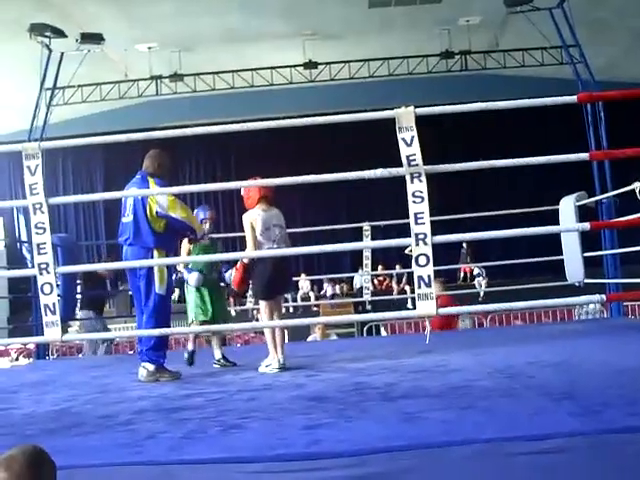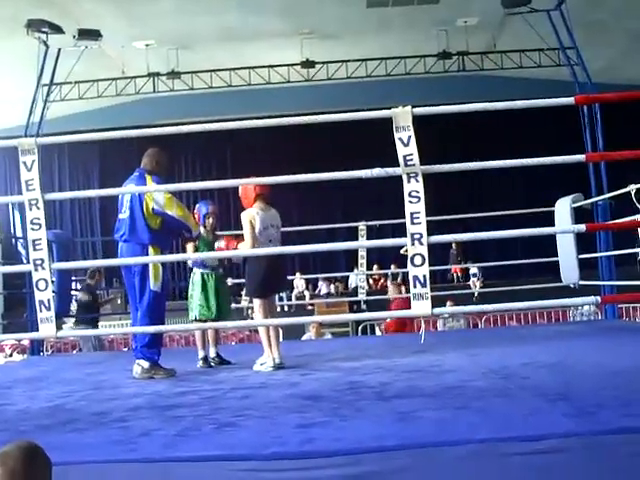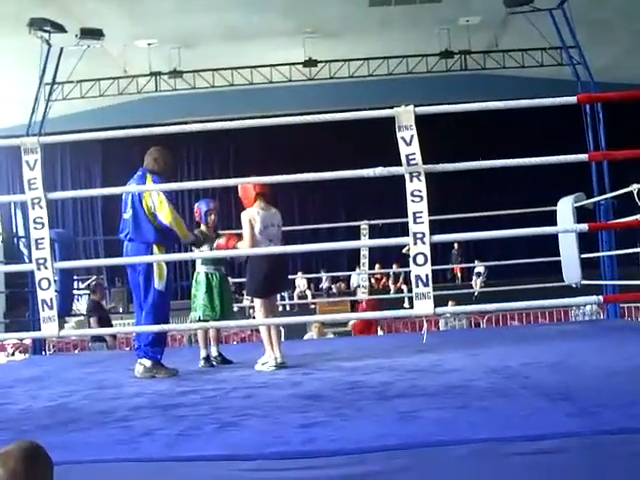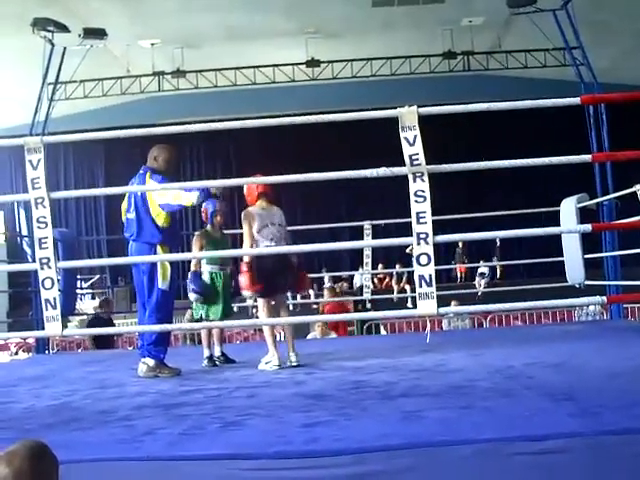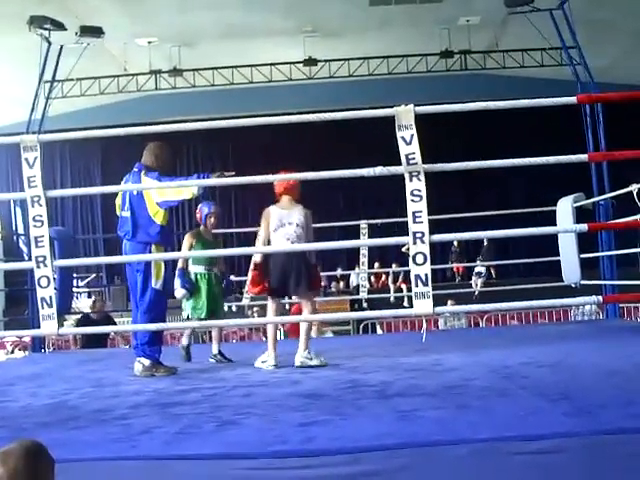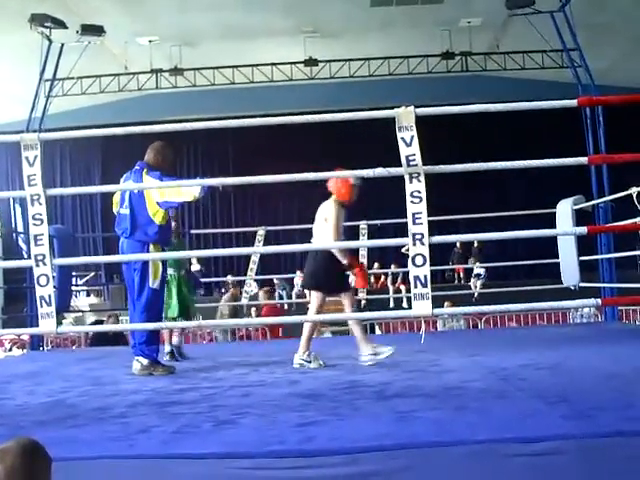
dt=0.5s
person 1, frame 1
left shoulder: (131, 187)
right shoulder: (153, 186)
right elbow: (178, 212)
left wrist: (180, 233)
right wrist: (197, 231)
left hip: (131, 252)
right hip: (150, 254)
left knee: (144, 310)
right knee: (156, 310)
left ankle: (146, 362)
right ankle: (152, 364)
person 1, frame 2
left shoulder: (129, 184)
right shoulder: (150, 183)
right elbow: (175, 211)
left wrist: (178, 232)
right wrist: (194, 231)
left hip: (126, 249)
right hip: (144, 251)
left knee: (139, 308)
right knee: (151, 308)
left ankle: (141, 359)
right ankle: (147, 362)
person 1, frame 3
left shoulder: (133, 183)
right shoulder: (152, 182)
right elbow: (166, 217)
right wrist: (191, 238)
left hip: (132, 248)
right hip: (149, 250)
left knee: (144, 307)
right knee: (155, 307)
left ankle: (143, 359)
right ankle: (149, 361)
person 1, frame 4
left shoulder: (136, 182)
right shoulder: (153, 182)
left elbow: (125, 212)
right elbow: (178, 193)
right wrist: (207, 189)
left hip: (138, 248)
right hip: (153, 250)
left knee: (147, 306)
right knee: (158, 307)
left ankle: (146, 358)
right ankle: (152, 361)
person 1, frame 5
left shoulder: (129, 179)
right shoulder: (150, 180)
left elbow: (120, 207)
right elbow: (179, 185)
right wrist: (208, 178)
left hip: (132, 246)
right hip: (148, 249)
left knee: (142, 305)
right knee: (152, 305)
left ankle: (143, 357)
right ankle: (148, 360)
person 1, frame 6
left shoulder: (128, 178)
right shoulder: (152, 180)
left elbow: (116, 205)
right elbow: (183, 189)
left hip: (128, 245)
right hip: (145, 247)
left knee: (138, 304)
right knee: (148, 304)
left ankle: (141, 356)
right ankle: (145, 359)
person 2, frame 1
left shoulder: (249, 216)
right shoulder: (278, 213)
left elbow: (252, 248)
right elbow: (287, 243)
left wrist: (241, 267)
left hip: (263, 264)
right hip: (281, 262)
left knee: (266, 312)
right knee: (277, 311)
left ankle: (273, 359)
right ankle: (280, 356)
person 2, frame 2
left shoulder: (249, 214)
right shoulder: (275, 213)
left elbow: (251, 245)
right elbow: (277, 238)
left hip: (259, 263)
right hip: (276, 261)
left knee: (260, 310)
right knee: (271, 307)
left ankle: (270, 356)
right ankle: (273, 353)
person 2, frame 3
left shoulder: (248, 214)
right shoulder: (275, 212)
left elbow: (249, 245)
right elbow: (276, 239)
left hip: (260, 262)
right hip: (277, 260)
left knee: (261, 310)
right knee: (272, 308)
left ankle: (270, 356)
right ankle: (277, 354)
person 2, frame 4
left shoulder: (249, 213)
right shoulder: (278, 212)
left elbow: (248, 242)
right elbow: (286, 241)
left wrist: (245, 267)
right wrist: (293, 265)
left hip: (263, 261)
right hip: (282, 260)
left knee: (264, 310)
right knee: (282, 307)
left ankle: (273, 356)
right ankle: (292, 353)
person 2, frame 5
left shoulder: (269, 212)
right shoulder: (304, 212)
left elbow: (262, 240)
right elbow: (309, 242)
left wrist: (255, 266)
right wrist: (312, 265)
left hip: (278, 259)
right hip: (299, 260)
left knee: (273, 308)
right knee: (308, 305)
left ankle: (270, 355)
right ankle: (303, 352)
person 2, frame 6
left shoulder: (332, 207)
right shoulder: (333, 207)
right elbow: (333, 241)
right wrist: (349, 263)
left hip: (328, 260)
right hip: (323, 258)
left knee: (349, 303)
right knee: (316, 307)
left ankle: (367, 350)
right ankle: (302, 354)
person 3, frame 1
left shoulder: (215, 243)
right shoulder: (189, 242)
right elbow: (181, 265)
right wrist: (187, 272)
left hip: (213, 283)
right hip: (196, 285)
left knee: (216, 320)
right knee: (200, 319)
left ankle: (219, 356)
right ankle: (191, 348)
person 3, frame 2
left shoulder: (218, 238)
right shoulder: (194, 238)
right elbow: (190, 260)
right wrist: (202, 259)
left hip: (218, 279)
right hip: (201, 280)
left knee: (215, 318)
right knee: (201, 318)
left ankle: (214, 354)
right ankle: (202, 356)
person 3, frame 3
left shoulder: (219, 236)
right shoulder: (197, 235)
right elbow: (198, 251)
left wrist: (231, 246)
right wrist: (213, 246)
left hip: (220, 278)
right hip: (204, 278)
left knee: (217, 317)
right knee: (204, 318)
left ankle: (215, 353)
right ankle: (204, 356)
person 3, frame 4
left shoulder: (225, 237)
right shoulder: (201, 236)
right elbow: (195, 261)
left wrist: (233, 279)
right wrist: (193, 281)
left hip: (223, 279)
right hip: (208, 278)
left knee: (219, 317)
right knee: (207, 318)
left ankle: (218, 353)
right ankle: (207, 355)
person 3, frame 5
left shoulder: (216, 238)
right shoulder: (192, 236)
right elbow: (182, 259)
left wrist: (224, 279)
right wrist: (181, 279)
left hip: (213, 279)
right hip: (197, 278)
left knee: (217, 316)
right knee: (197, 316)
left ankle: (216, 352)
right ankle: (185, 343)
person 3, frame 6
left shoulder: (181, 241)
left wrist: (190, 276)
left hip: (181, 279)
right hip: (167, 279)
left knee: (187, 314)
right knee: (170, 316)
left ankle: (176, 344)
right ankle: (168, 351)
